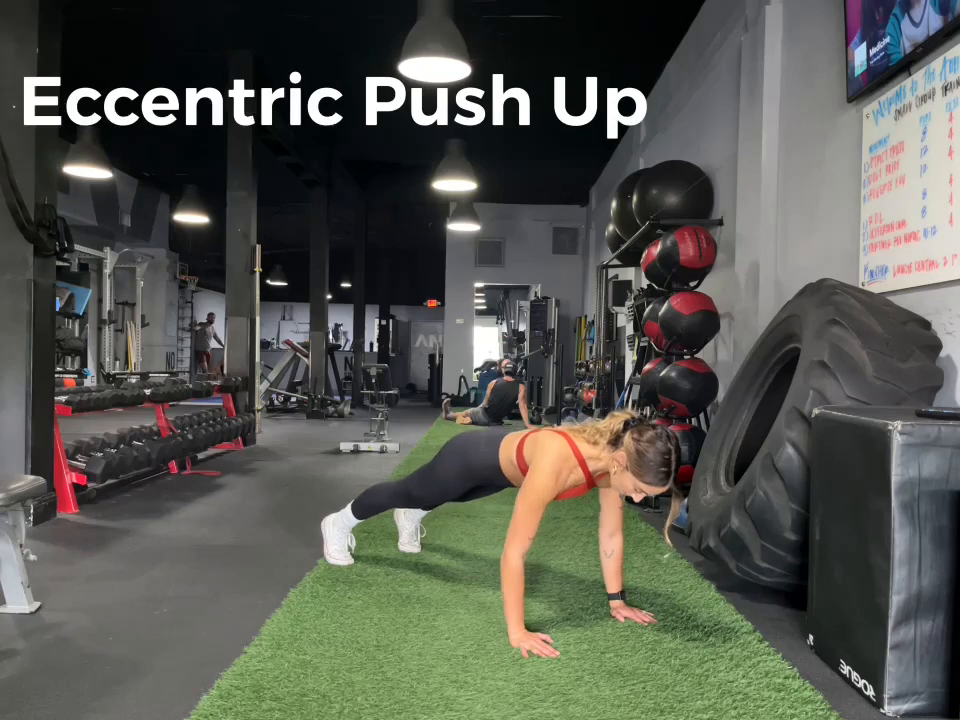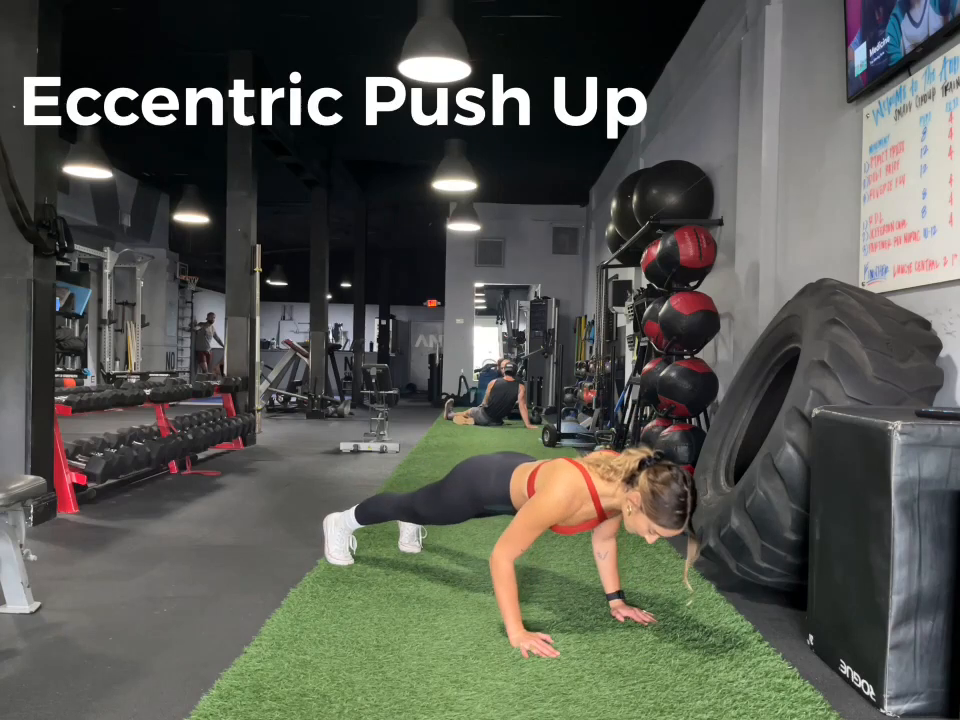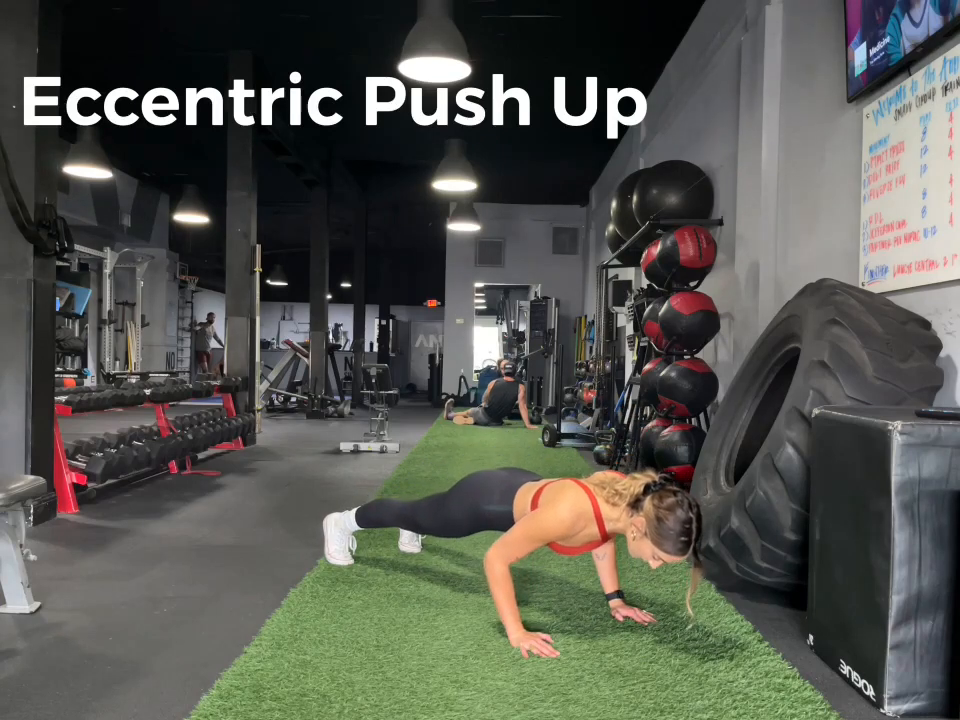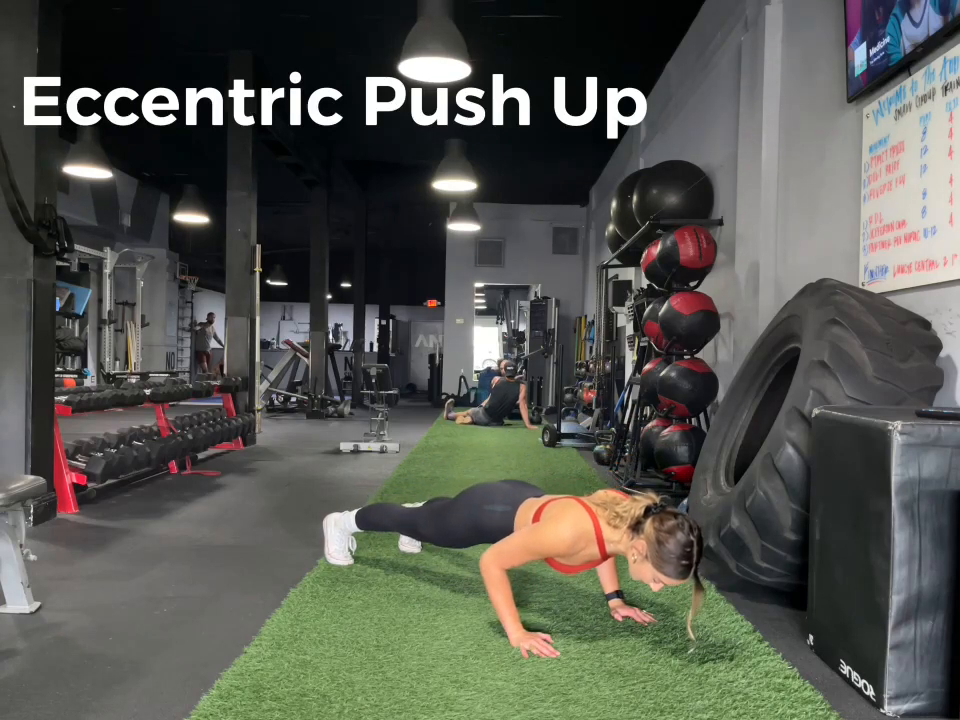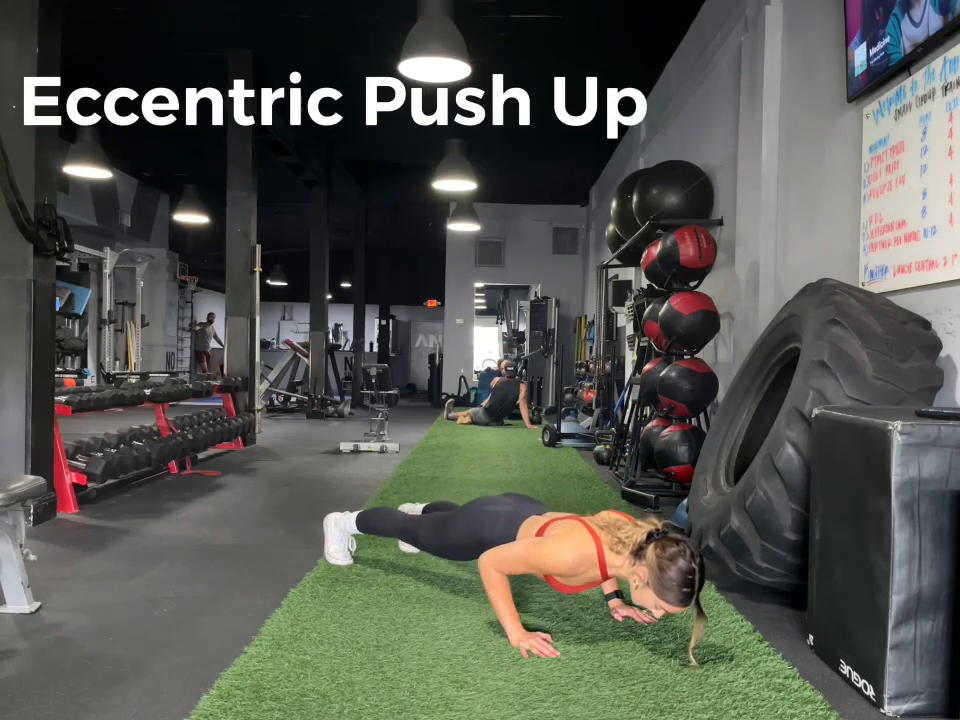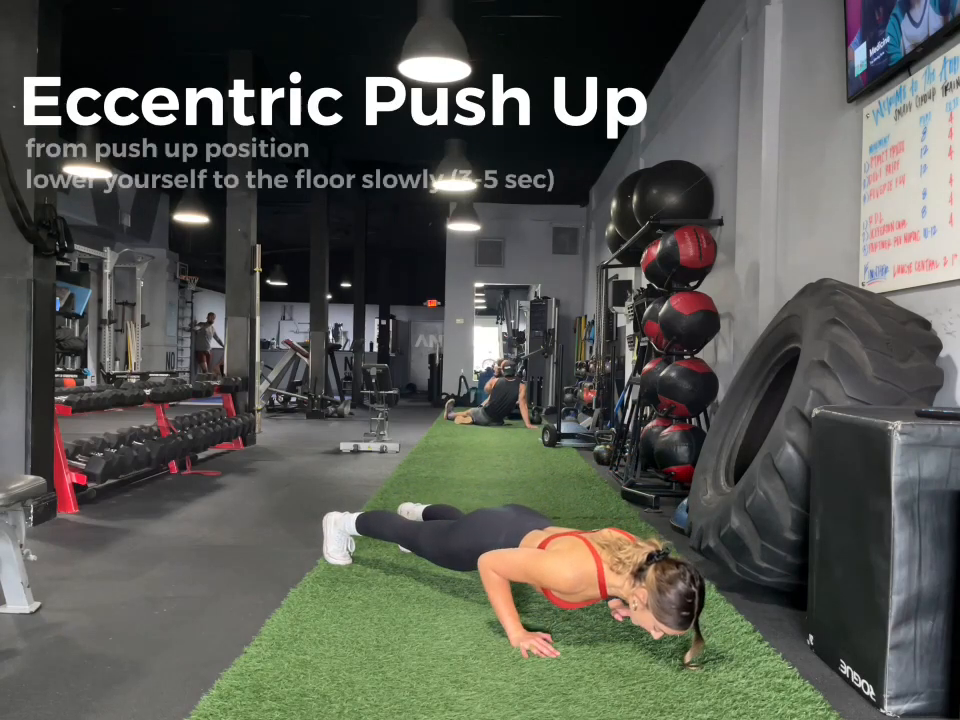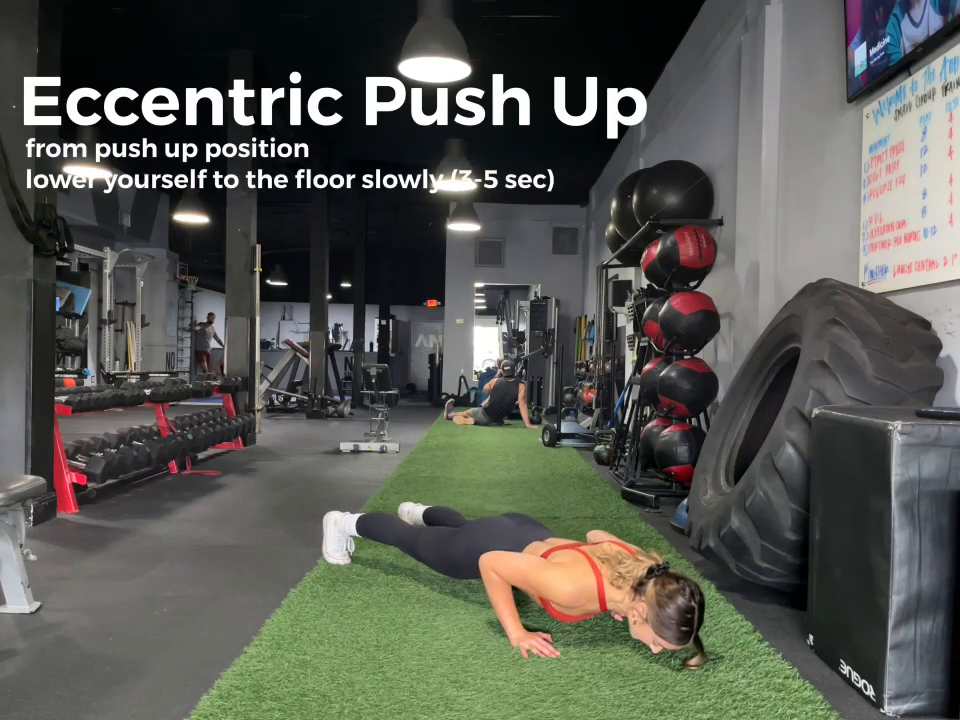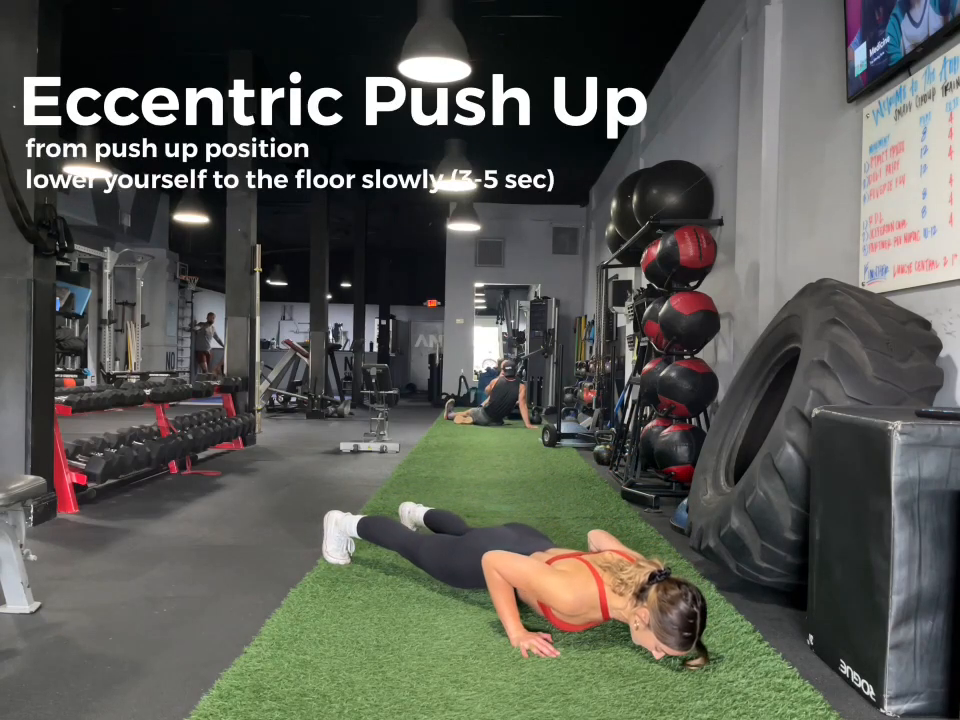
dt=0.5s
person 1, frame 1
left shoulder: (616, 457)
right shoulder: (555, 462)
left elbow: (612, 534)
right elbow: (514, 552)
left wrist: (616, 599)
right wrist: (516, 631)
left hip: (505, 455)
right hip: (474, 457)
left knee: (437, 498)
right knee: (407, 493)
left ankle: (410, 520)
right ankle: (339, 522)
person 1, frame 2
left shoulder: (626, 482)
right shoulder: (566, 492)
left elbow: (604, 539)
right elbow: (501, 557)
left wrist: (615, 599)
right wrist: (517, 632)
left hip: (517, 474)
right hip: (483, 484)
right knee: (409, 505)
left ankle: (412, 528)
right ankle: (342, 522)
person 1, frame 3
left shoulder: (632, 500)
right shoulder: (570, 512)
left elbow: (602, 540)
right elbow: (495, 559)
left wrist: (614, 598)
right wrist: (516, 631)
left hip: (520, 489)
right hip: (486, 500)
right knee: (416, 517)
left ankle: (412, 530)
right ankle: (341, 522)
person 1, frame 4
left shoulder: (632, 516)
right shoulder: (571, 532)
right elbow: (491, 563)
left wrist: (614, 599)
right wrist: (516, 633)
left hip: (523, 502)
right hip: (487, 515)
right knee: (412, 525)
left ankle: (416, 508)
right ankle: (343, 522)
person 1, frame 5
left shoulder: (637, 539)
right shoulder: (573, 554)
right elbow: (489, 563)
left wrist: (613, 599)
right wrist: (516, 632)
left hip: (524, 516)
right hip: (489, 529)
left knee: (449, 516)
right knee: (413, 533)
left ankle: (416, 509)
right ankle: (342, 522)
person 1, frame 6
left shoulder: (638, 556)
right shoulder: (573, 573)
right elbow: (489, 564)
left wrist: (613, 600)
right wrist: (516, 634)
left hip: (526, 528)
right hip: (490, 541)
left knee: (459, 520)
right knee: (413, 537)
left ankle: (416, 511)
right ankle: (343, 522)
person 1, frame 7
left shoulder: (639, 567)
right shoulder: (574, 587)
right elbow: (490, 563)
left wrist: (615, 602)
right wrist: (516, 633)
left hip: (528, 536)
right hip: (492, 547)
left knee: (461, 526)
right knee: (411, 541)
left ankle: (416, 512)
right ankle: (343, 523)
person 1, frame 8
left shoulder: (638, 570)
right shoulder: (575, 597)
left elbow: (596, 536)
right elbow: (493, 563)
right wrist: (516, 634)
left hip: (529, 545)
right hip: (491, 556)
left knee: (465, 533)
right knee: (413, 546)
left ankle: (417, 512)
right ankle: (345, 523)
